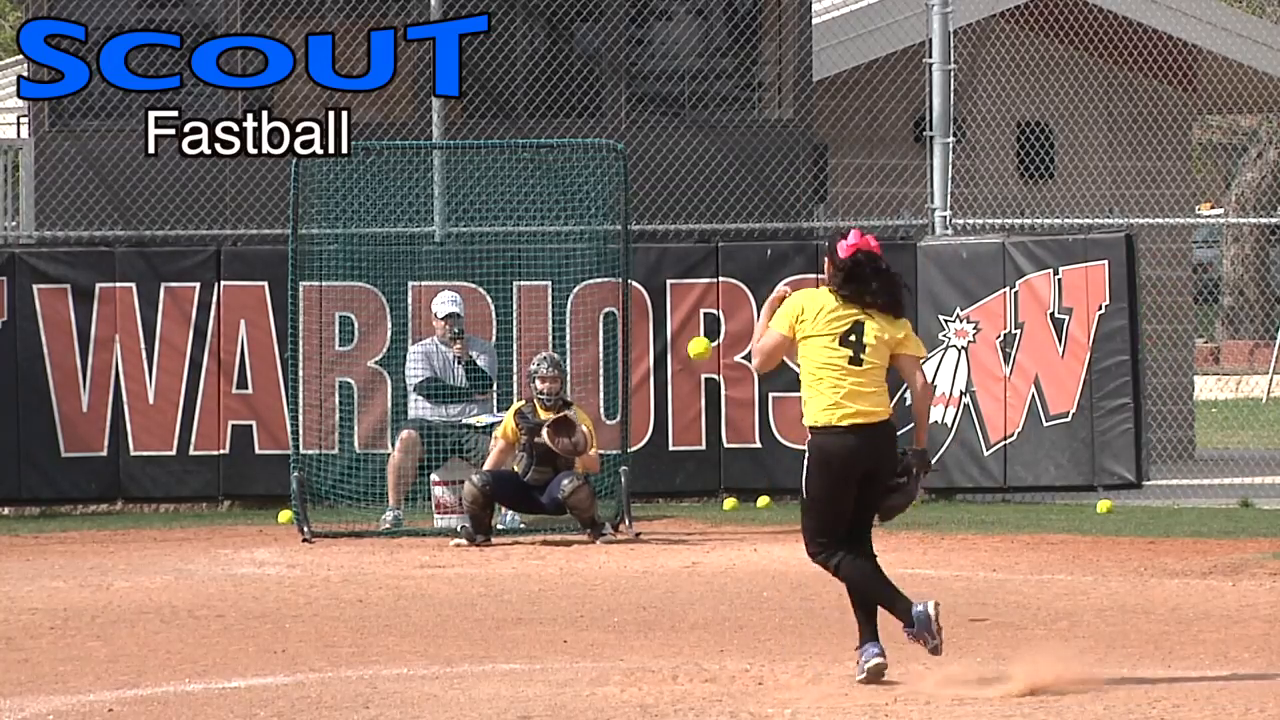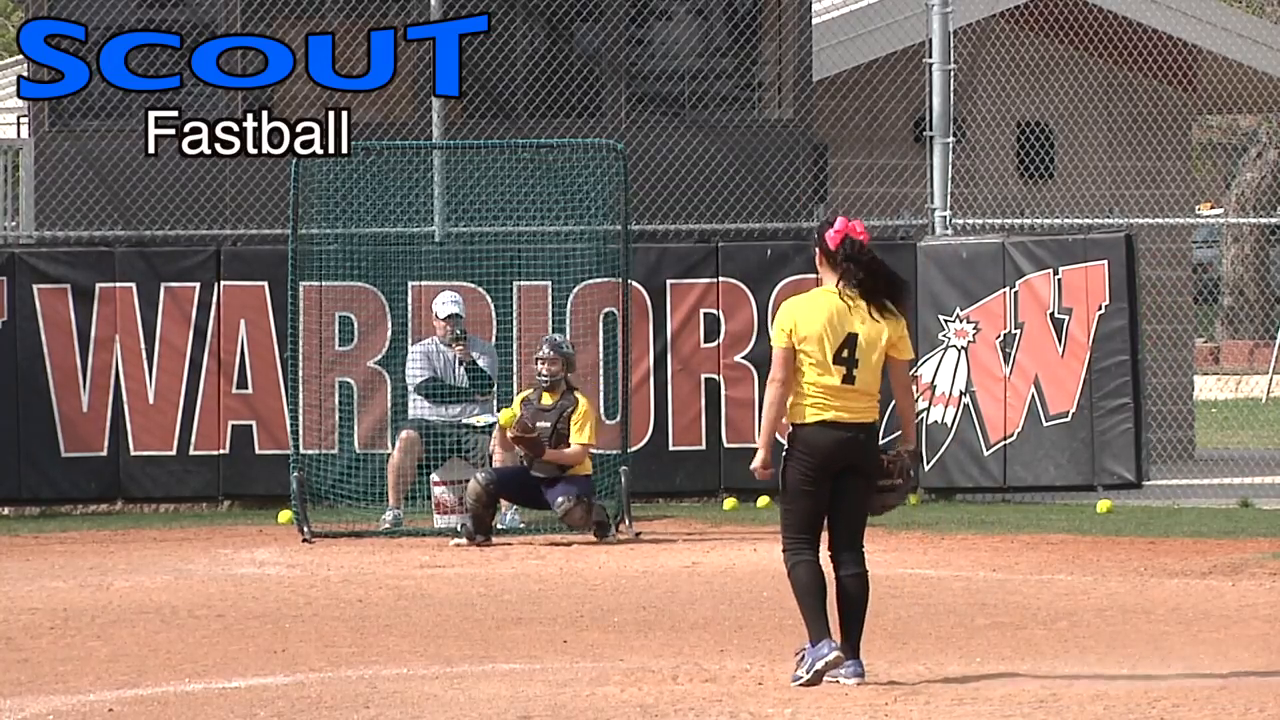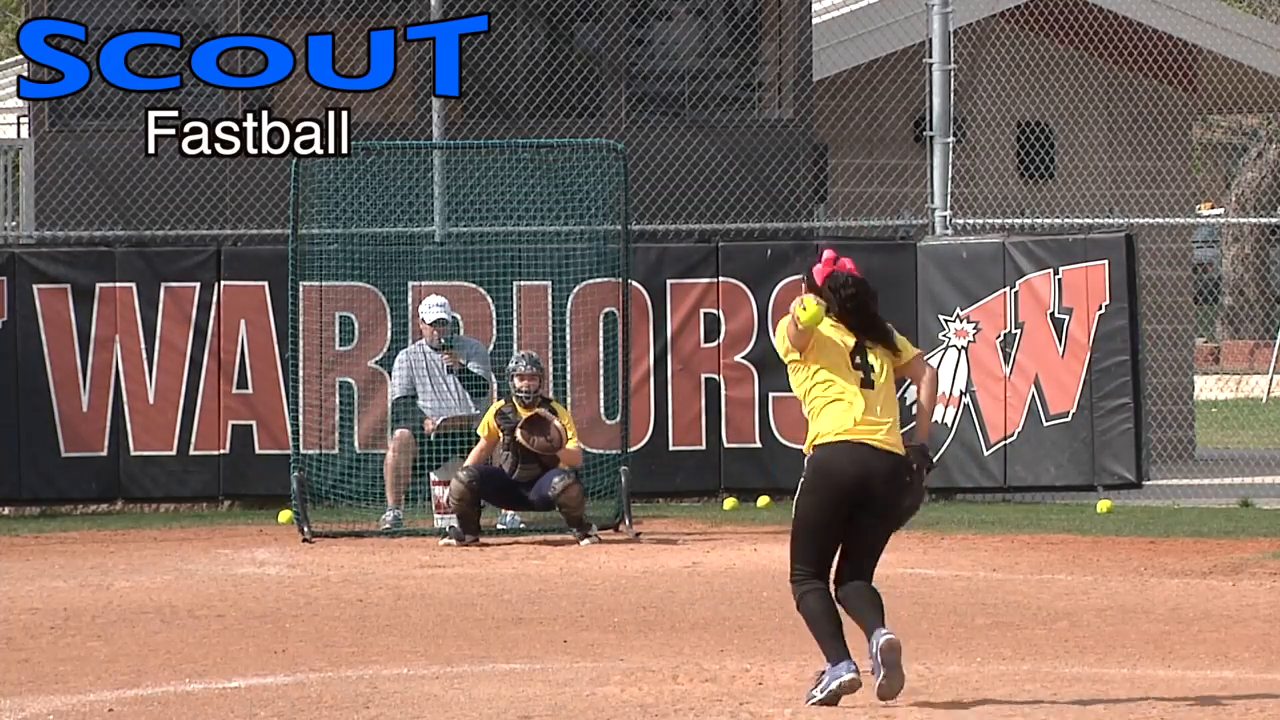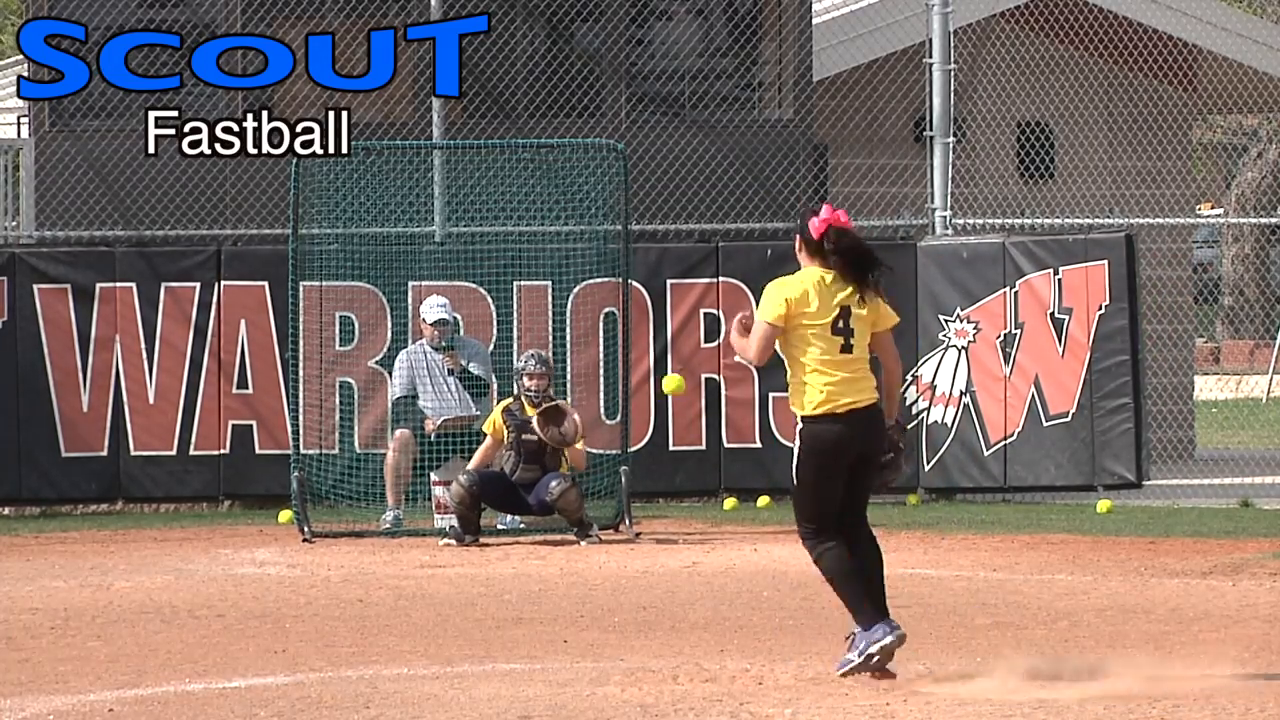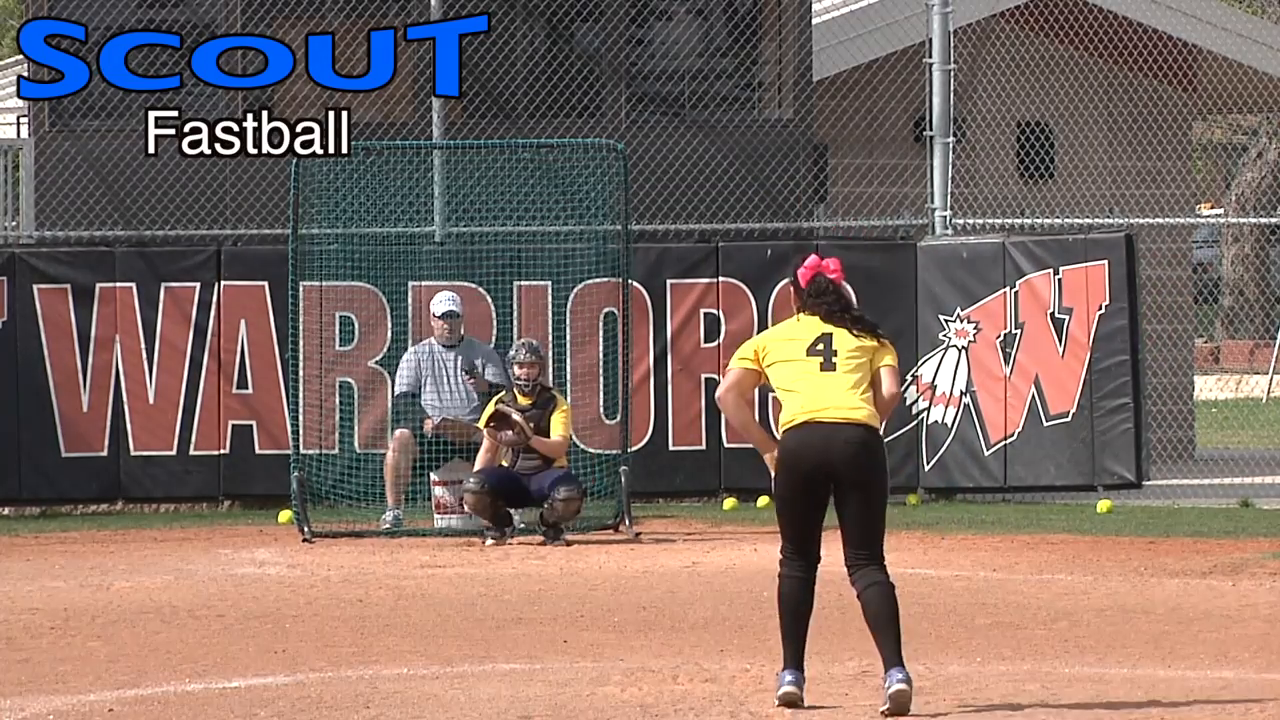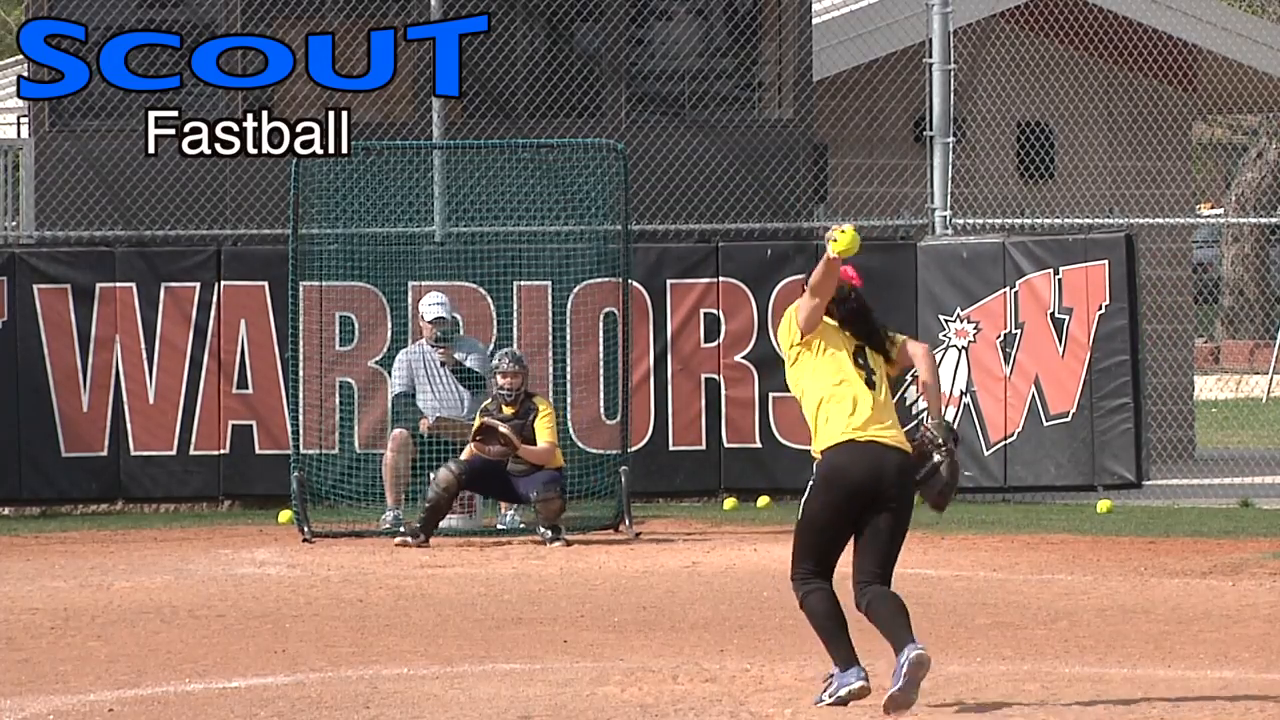
dt=0.7s
person 1, frame 1
left shoulder: (801, 304)
right shoulder: (891, 317)
left elbow: (761, 361)
right elbow: (920, 384)
left wrist: (767, 312)
right wrist: (921, 441)
left hip: (831, 440)
right hip: (880, 438)
left knee: (825, 546)
right knee: (855, 543)
left ankle: (911, 613)
right ankle: (869, 646)
person 1, frame 2
left shoulder: (797, 309)
right shoulder: (886, 312)
left elbow: (779, 383)
right elbow: (902, 387)
left wrist: (764, 448)
right wrist: (907, 443)
left hip: (811, 436)
right hip: (861, 438)
left knee: (800, 545)
right knee: (849, 550)
left ankle: (821, 646)
right ankle: (850, 659)
person 1, frame 3
left shoulder: (807, 339)
right shoulder: (885, 336)
left elbow: (794, 334)
right elbow: (926, 375)
right wrist: (920, 441)
left hip: (835, 460)
right hip: (891, 465)
left knee: (808, 579)
right knee: (854, 579)
left ankle: (840, 665)
right ankle: (879, 636)
person 1, frame 4
left shoulder: (785, 289)
right shoulder: (863, 289)
left elbow: (757, 355)
right elbow: (891, 359)
left wrist: (738, 333)
right wrist: (891, 418)
left hip: (824, 427)
right hip: (867, 420)
left knee: (819, 533)
right knee: (851, 523)
left ankle: (874, 627)
right ankle: (875, 629)
person 1, frame 5
left shoulder: (772, 338)
right shoulder: (870, 335)
left elbow: (728, 395)
right elbow: (890, 393)
left wrist: (766, 448)
left hip: (801, 444)
right hip: (859, 442)
left knee: (797, 562)
right knee: (866, 564)
left ankle: (792, 674)
right ankle: (895, 671)
person 1, frame 6
left shoulder: (803, 334)
right shoulder: (876, 339)
left elbow: (816, 291)
right elbow: (919, 351)
right wrist: (936, 418)
left hip: (844, 461)
right hip: (896, 465)
left knee: (809, 576)
right knee: (873, 586)
left ankle: (848, 671)
right ankle: (908, 650)
person 2, frame 1
left shoulder: (482, 348)
right shoulder: (419, 351)
left elbow: (484, 388)
right elbow: (428, 389)
left wrist: (467, 359)
right wrist: (470, 394)
left hip: (472, 427)
right hip: (429, 425)
right knee: (406, 439)
right ankle: (393, 511)
person 2, frame 2
left shoulder: (482, 349)
right shoulder: (419, 351)
left elbow: (485, 389)
right elbow: (428, 390)
left wrist: (468, 361)
right wrist: (471, 395)
left hip: (472, 427)
right hip: (430, 425)
right knee: (406, 439)
right ankle: (393, 511)
person 2, frame 3
left shoulder: (473, 349)
right shoulder: (408, 357)
left elbow: (483, 391)
right elbow: (401, 404)
left wrist: (461, 368)
right wrist: (423, 420)
left hip: (472, 428)
right hip: (428, 430)
right knee: (401, 437)
left ankle: (511, 512)
right ankle: (394, 511)
person 2, frame 4
left shoulder: (474, 349)
right shoulder: (408, 357)
left elbow: (482, 391)
right elbow: (401, 404)
left wrist: (460, 369)
right wrist: (422, 420)
left hip: (473, 429)
right hip: (429, 431)
right knee: (401, 438)
right ankle: (393, 511)
person 2, frame 5
left shoulder: (483, 352)
right shoulder: (415, 354)
right elbow: (403, 399)
left wrist: (486, 386)
right wrist: (422, 419)
left hip: (474, 430)
right hip: (431, 431)
right knee: (401, 438)
right ankle: (393, 511)
person 2, frame 6
left shoulder: (472, 348)
right shoulder: (407, 356)
left elbow: (478, 385)
right elbow: (400, 400)
left wrist: (453, 363)
right wrist: (418, 419)
right hip: (427, 430)
right knee: (399, 437)
right ankle: (393, 511)
person 3, frame 1
left shoulder: (576, 417)
right shoulder: (519, 412)
left elbow: (594, 468)
right elbow: (502, 449)
left wrist: (582, 455)
right wrist: (479, 483)
left hip: (557, 489)
right hip: (523, 485)
left knee: (574, 485)
right knee: (476, 484)
left ankle: (595, 528)
right ankle: (478, 532)
person 3, frame 2
left shoulder: (579, 405)
right shoulder: (524, 400)
left elbow: (580, 455)
right elbow: (507, 448)
left wrist: (542, 452)
right wrist: (503, 433)
left hip: (569, 478)
right hip: (532, 476)
left knee: (571, 512)
right knee: (481, 482)
left ankle: (599, 519)
right ankle: (478, 532)
person 3, frame 3
left shoulder: (556, 412)
right shoulder: (499, 411)
left elbow: (577, 460)
right elbow: (482, 449)
left wrist: (557, 447)
right wrist: (457, 481)
left hip: (544, 484)
right hip: (509, 483)
left knee: (566, 483)
right knee: (464, 479)
left ankle: (583, 529)
right ankle: (466, 532)
person 3, frame 4
right shoulder: (506, 409)
left elbow: (581, 464)
right elbow: (489, 448)
left wrist: (568, 445)
right wrist: (465, 485)
left hip: (544, 491)
right hip: (510, 486)
left knee: (561, 486)
right knee: (464, 483)
left ankle: (584, 529)
right ankle: (467, 532)
person 3, frame 5
left shoulder: (555, 403)
right shoulder: (500, 403)
left elbow: (560, 449)
right elbow: (488, 449)
left wrist: (528, 437)
right wrist: (474, 487)
left hip: (546, 475)
right hip: (511, 477)
left knee: (570, 494)
right knee: (473, 489)
left ankle: (550, 526)
right ankle: (501, 526)
person 3, frame 6
left shoulder: (540, 409)
right shoulder: (487, 409)
left elbow: (547, 455)
right elbow: (473, 448)
left wrist: (517, 447)
right wrist: (451, 479)
left hip: (539, 474)
right hip: (504, 475)
left knee: (548, 494)
right knee: (451, 470)
left ankle: (549, 529)
right ankle: (422, 531)
